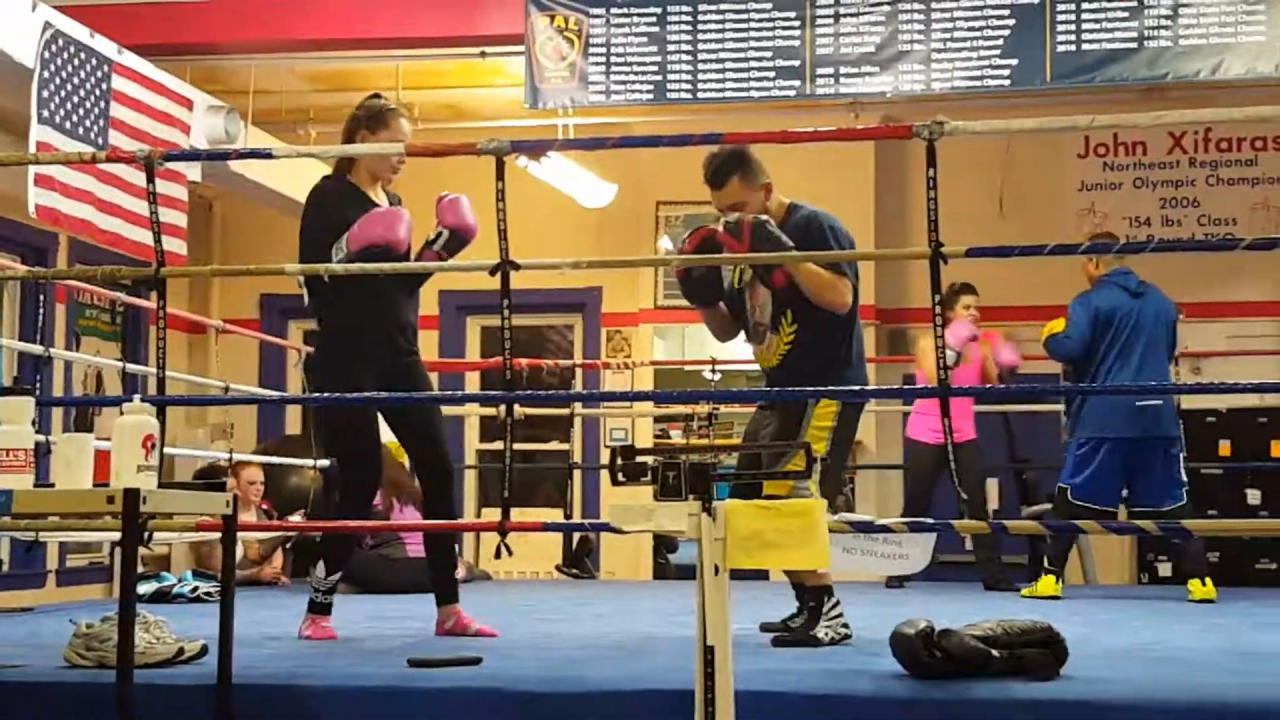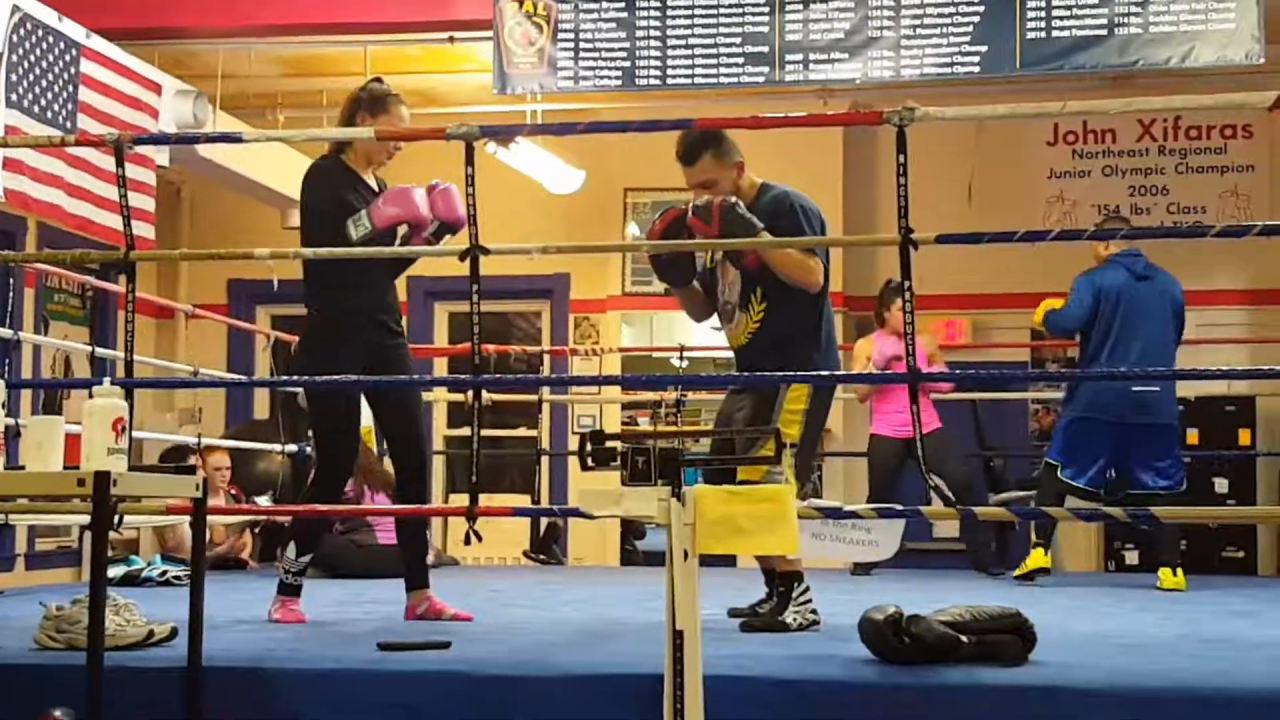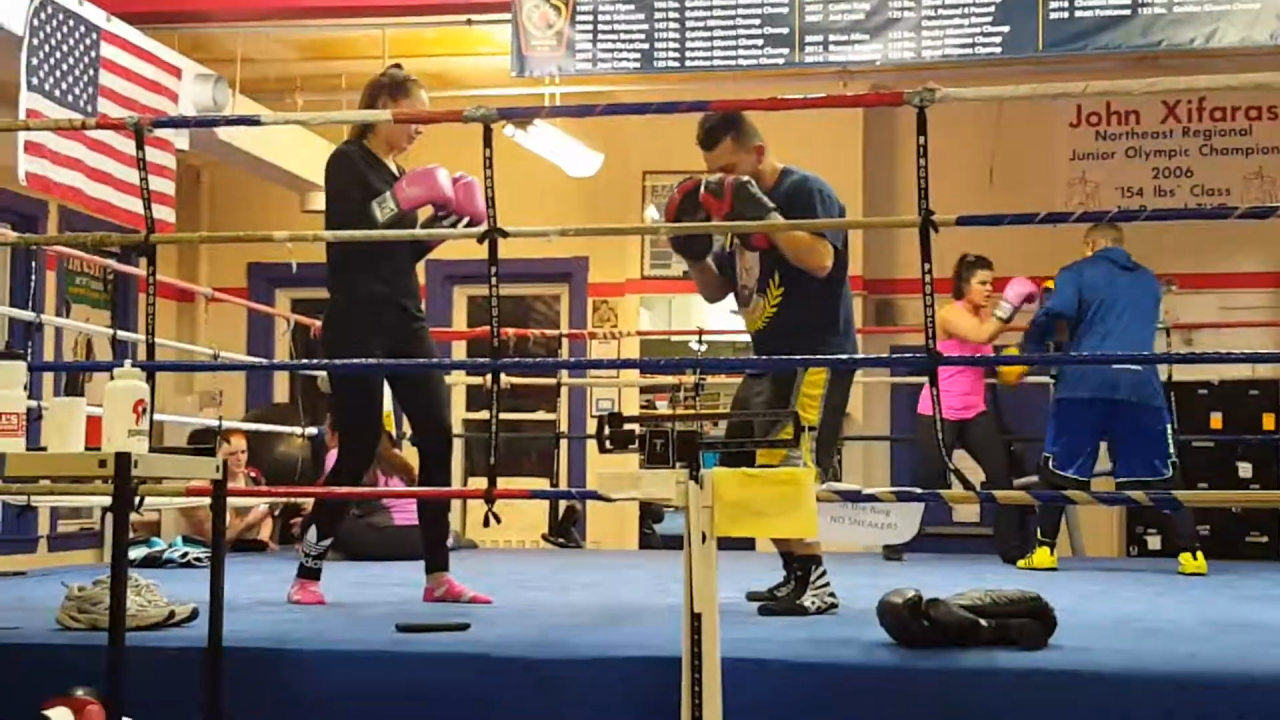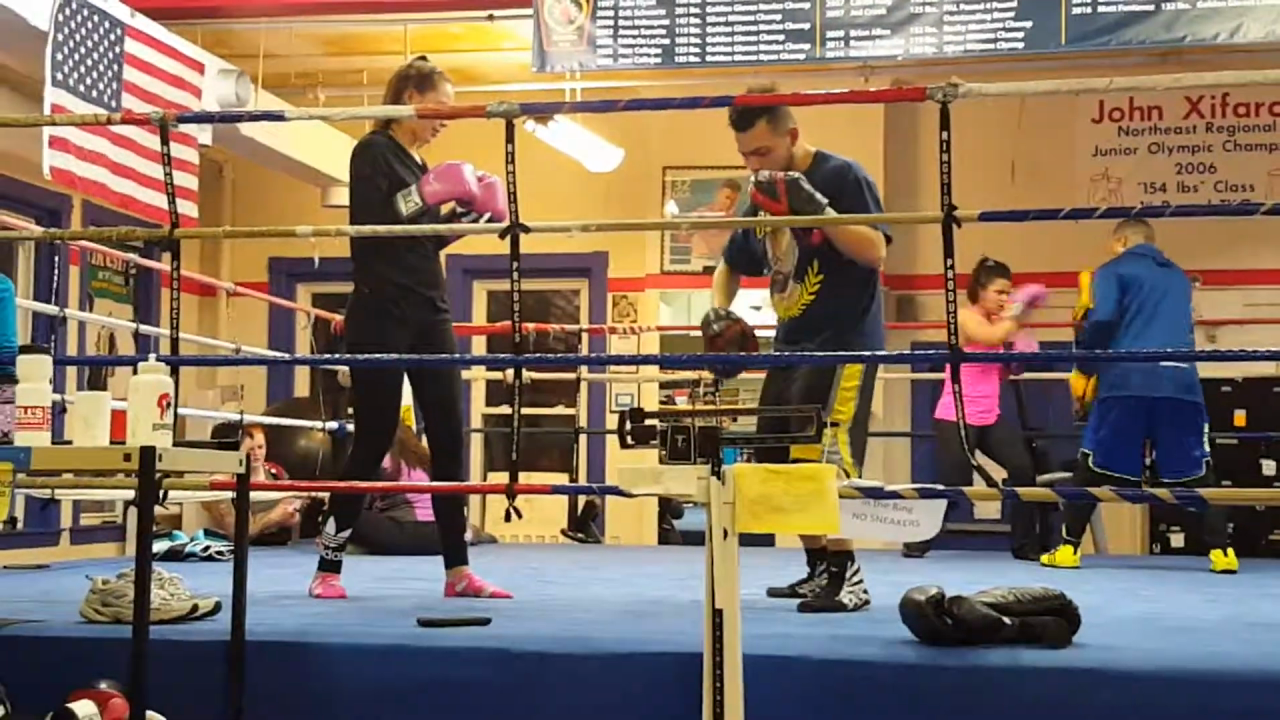
dt=0.5s
person 1, frame 1
left shoulder: (393, 202)
right shoulder: (330, 196)
right elbow: (312, 281)
left wrist: (442, 248)
right wrist: (351, 245)
left hip: (399, 355)
right hip: (345, 359)
left knee: (438, 471)
right knee: (359, 483)
left ankle: (449, 610)
right ankle: (318, 609)
person 1, frame 2
left shoulder: (379, 184)
right shoulder: (325, 176)
right elbow: (317, 255)
left wrist: (426, 235)
right wrist: (374, 219)
left hip: (384, 335)
right hip: (333, 339)
left knee: (414, 458)
right knee: (335, 465)
left ankle: (419, 595)
right ankle: (287, 591)
person 1, frame 3
left shoulder: (398, 171)
right shoulder: (348, 160)
right elbow: (344, 237)
left wrist: (445, 222)
right wrist: (399, 201)
left hip: (405, 321)
right hip: (357, 324)
left knee: (437, 440)
right knee: (359, 448)
left ankle: (438, 577)
right ankle: (307, 574)
person 1, frame 4
left shoulder: (419, 162)
right shoulder: (374, 151)
right elbow: (368, 228)
left wrist: (466, 217)
right wrist: (425, 195)
left hip: (429, 313)
right hip: (381, 315)
left knee: (449, 437)
right knee: (374, 439)
left ankle: (458, 572)
right ankle: (328, 567)
person 2, frame 1
left shoulder: (813, 226)
right shoulder: (748, 247)
left elbow: (841, 297)
right elbow: (726, 331)
left wrist: (782, 252)
right wrist: (703, 294)
left hip: (826, 388)
right hip: (781, 392)
left knee: (789, 493)
right knee: (752, 502)
left ankle: (828, 613)
right ankle: (808, 606)
person 2, frame 2
left shoulder: (785, 206)
right shoulder: (719, 226)
left elbow: (813, 276)
right elbow: (701, 310)
left wrist: (751, 231)
right wrist: (677, 274)
left hip: (798, 370)
right hip: (753, 374)
left knee: (765, 479)
right knee: (726, 486)
left ankle: (797, 598)
right ankle: (777, 591)
person 2, frame 3
left shoulder: (805, 191)
right shoulder: (741, 206)
left elbow: (821, 261)
right elbow: (714, 290)
left wrist: (763, 213)
right wrist: (693, 246)
left hip: (814, 355)
right hip: (767, 359)
left knee: (785, 464)
right knee: (743, 470)
left ankle: (816, 583)
right ankle: (795, 574)
person 2, frame 4
left shoulder: (841, 176)
right shoulder: (764, 196)
left elbow: (874, 251)
right elbow: (731, 265)
left wrist: (816, 210)
right wrist: (718, 313)
left hip: (844, 344)
right hip: (792, 346)
left knee: (822, 455)
right knee: (778, 464)
left ankle: (848, 577)
right ankle: (820, 570)
person 3, frame 1
left shoulder: (1090, 301)
right shoulder: (1163, 302)
left elbow: (1069, 351)
left wrist: (1052, 338)
left hip: (1101, 418)
right hip: (1156, 416)
left knee: (1072, 500)
right knee: (1172, 503)
left ankle: (1050, 578)
right ankle: (1199, 581)
person 3, frame 2
left shoulder: (1094, 280)
right shoulder: (1170, 285)
left elbow: (1069, 324)
left wrist: (1047, 314)
left hip: (1095, 399)
right hip: (1155, 402)
left knee: (1056, 475)
right knee: (1159, 489)
left ankle: (1039, 552)
right ankle: (1170, 570)
person 3, frame 3
left shoulder: (1078, 275)
right shoulder: (1149, 281)
left elbow: (1056, 312)
left wrist: (1029, 341)
left hip: (1084, 385)
right hip: (1142, 383)
left knee: (1058, 473)
right knee: (1161, 474)
left ankle: (1044, 551)
right ankle: (1189, 554)
person 3, frame 4
left shoulder: (1112, 272)
right shoulder: (1178, 277)
left elbow: (1100, 321)
left wrist: (1085, 369)
left hip: (1126, 382)
right hip: (1181, 382)
left knee: (1092, 468)
right knee: (1198, 472)
left ankle: (1068, 548)
right ankle: (1221, 551)
person 4, frame 1
left shoulder: (980, 345)
right shoulder: (929, 342)
left elbow: (994, 387)
right elbow: (936, 383)
left wrist: (1006, 367)
right wrist: (954, 349)
left hip: (963, 438)
right hip: (924, 438)
left knee: (977, 506)
right knee: (916, 507)
left ankle: (993, 575)
right ankle: (897, 571)
person 4, frame 2
left shoulder: (925, 343)
right shoulder: (866, 346)
left elbow: (946, 381)
right elbow: (861, 393)
left wrist: (941, 384)
right wrist: (879, 363)
left hip: (928, 429)
right hip: (886, 434)
left knee: (965, 483)
right knee: (880, 499)
left ankle: (983, 556)
right ankle: (864, 559)
person 4, frame 3
left shoulder: (985, 316)
right shoulder: (949, 314)
right elbow: (980, 336)
right wrist: (1010, 304)
left hip: (975, 413)
right hip: (938, 413)
left knee: (1001, 473)
right knee: (929, 482)
left ankle: (1012, 547)
right ankle: (895, 542)
person 4, frame 4
left shoulder: (998, 324)
right shoulder: (965, 318)
left elbow: (1005, 373)
right elbow: (988, 337)
left wrist: (1019, 354)
right wrist: (1021, 310)
left hip: (991, 417)
right hip: (955, 419)
left knee: (1023, 470)
right knee: (954, 487)
left ankle: (1025, 544)
right ankle: (918, 539)
